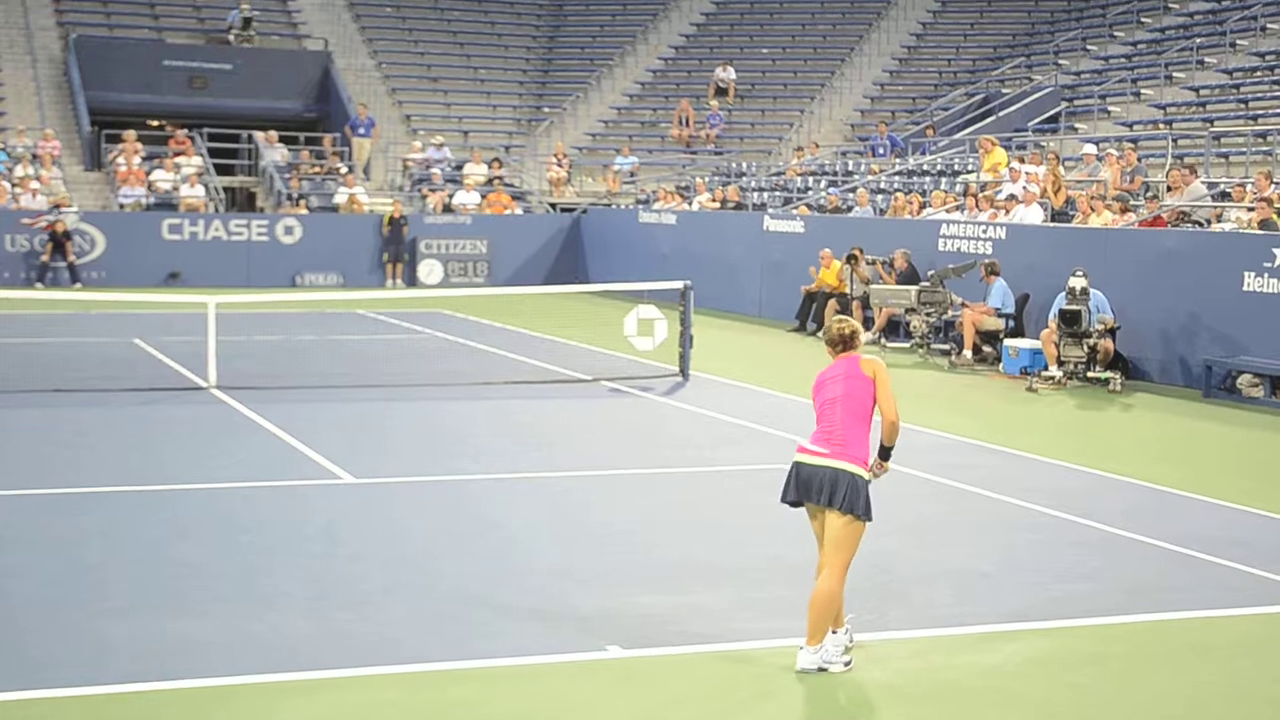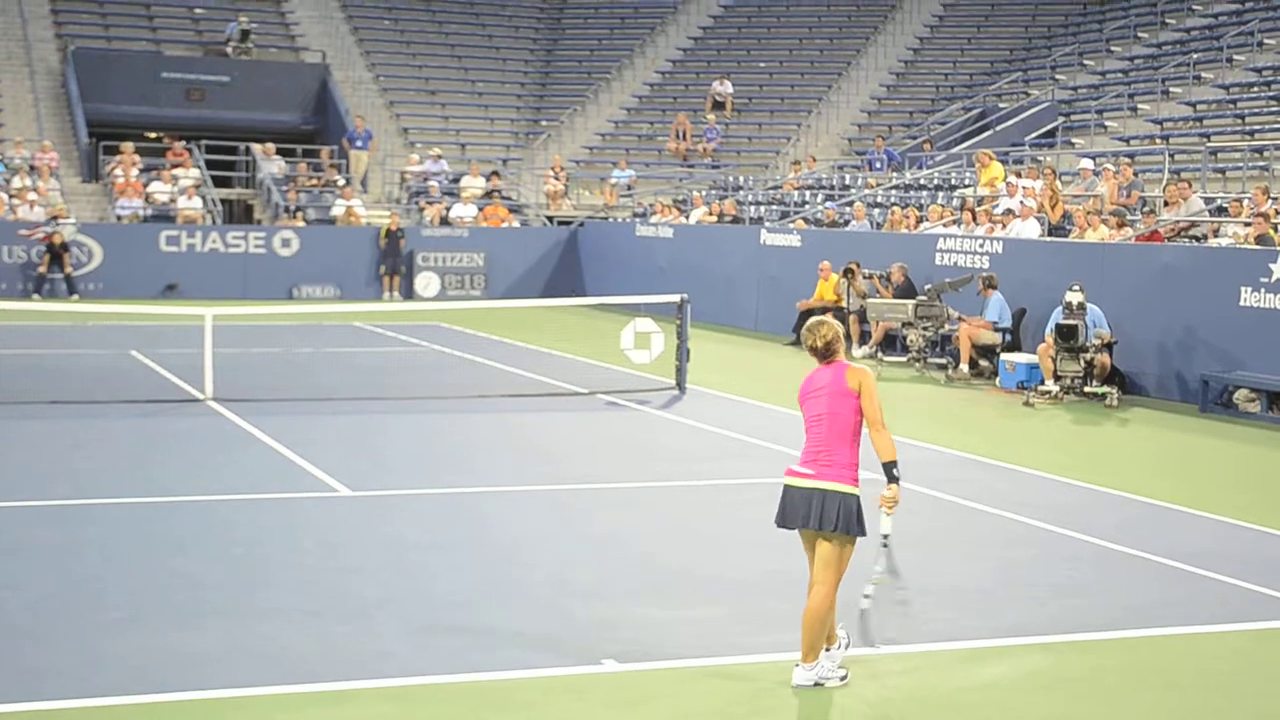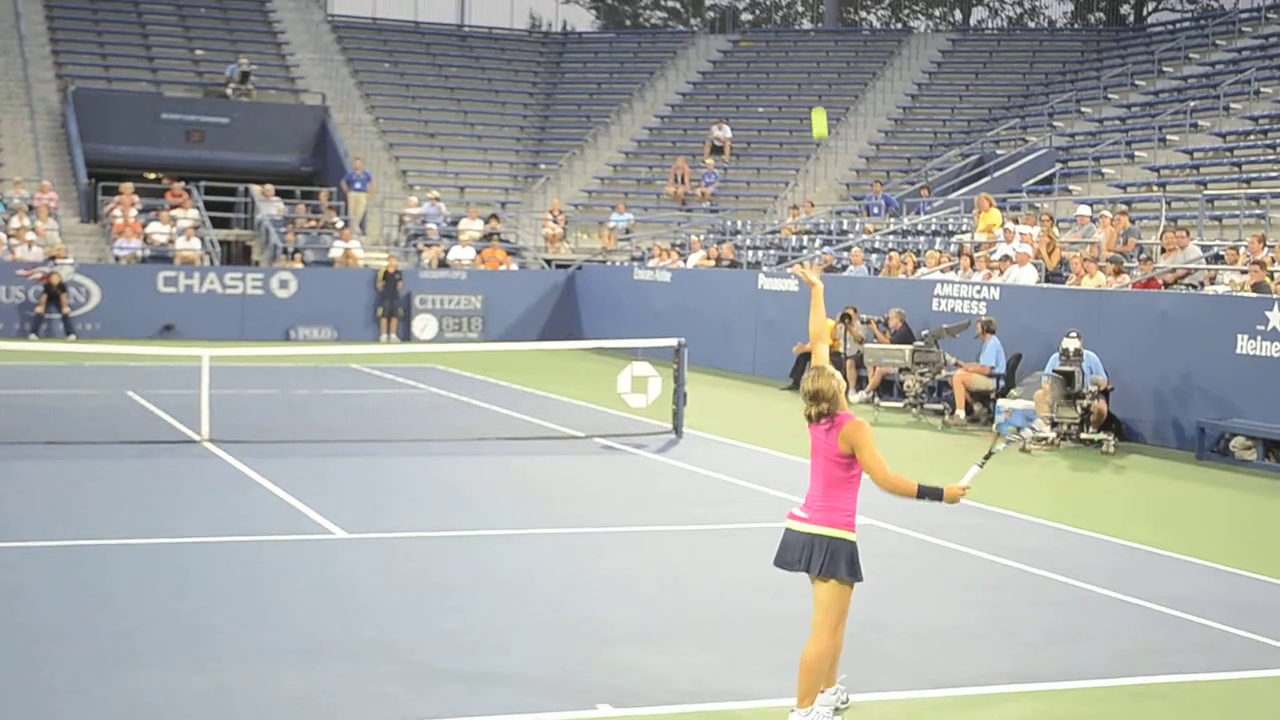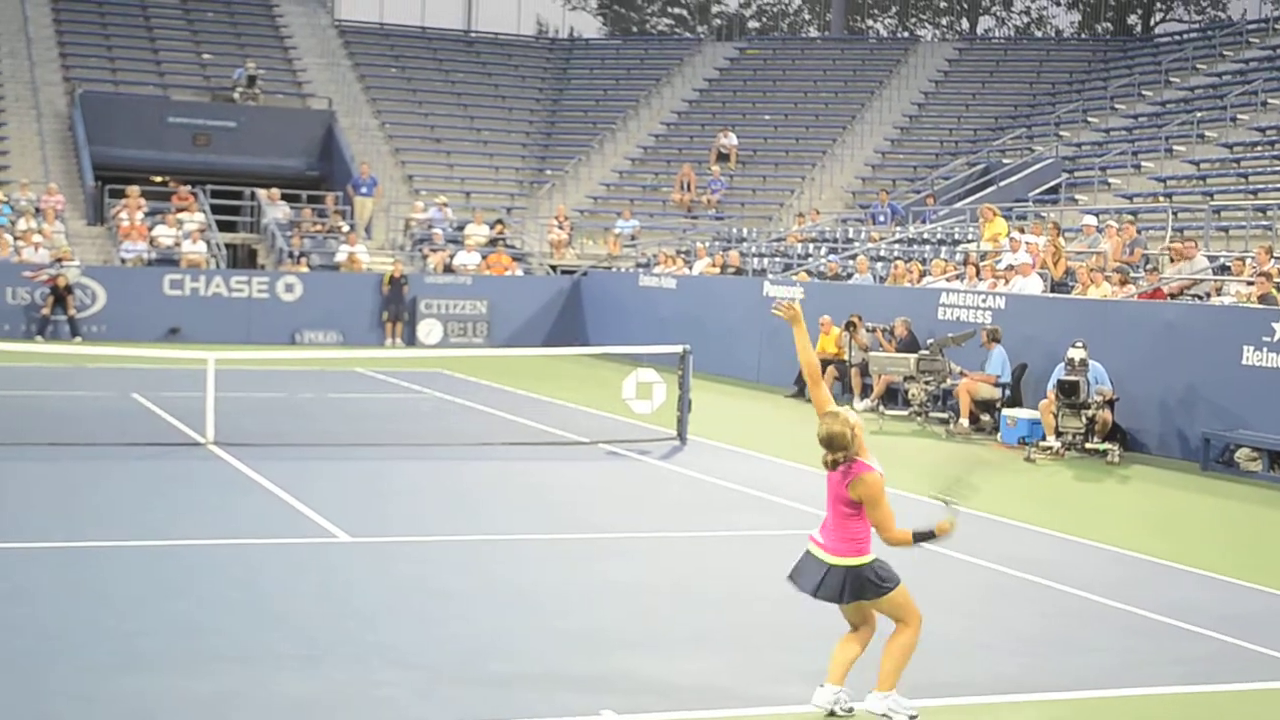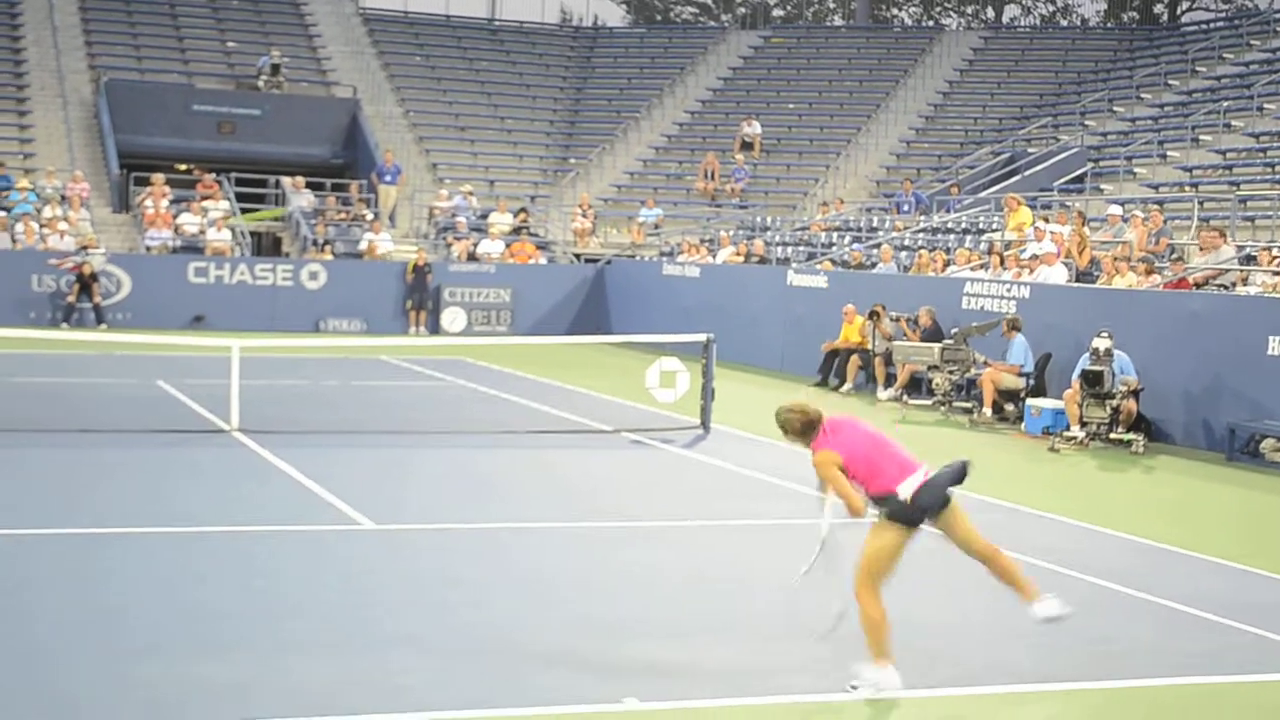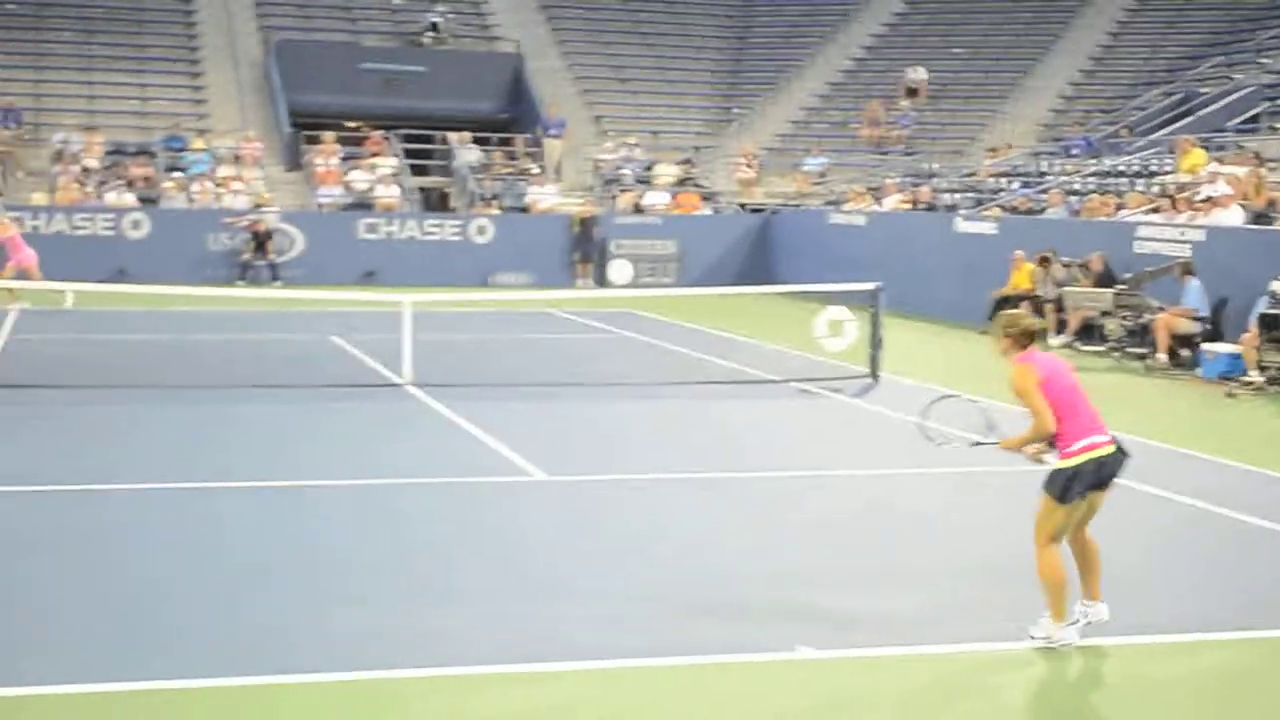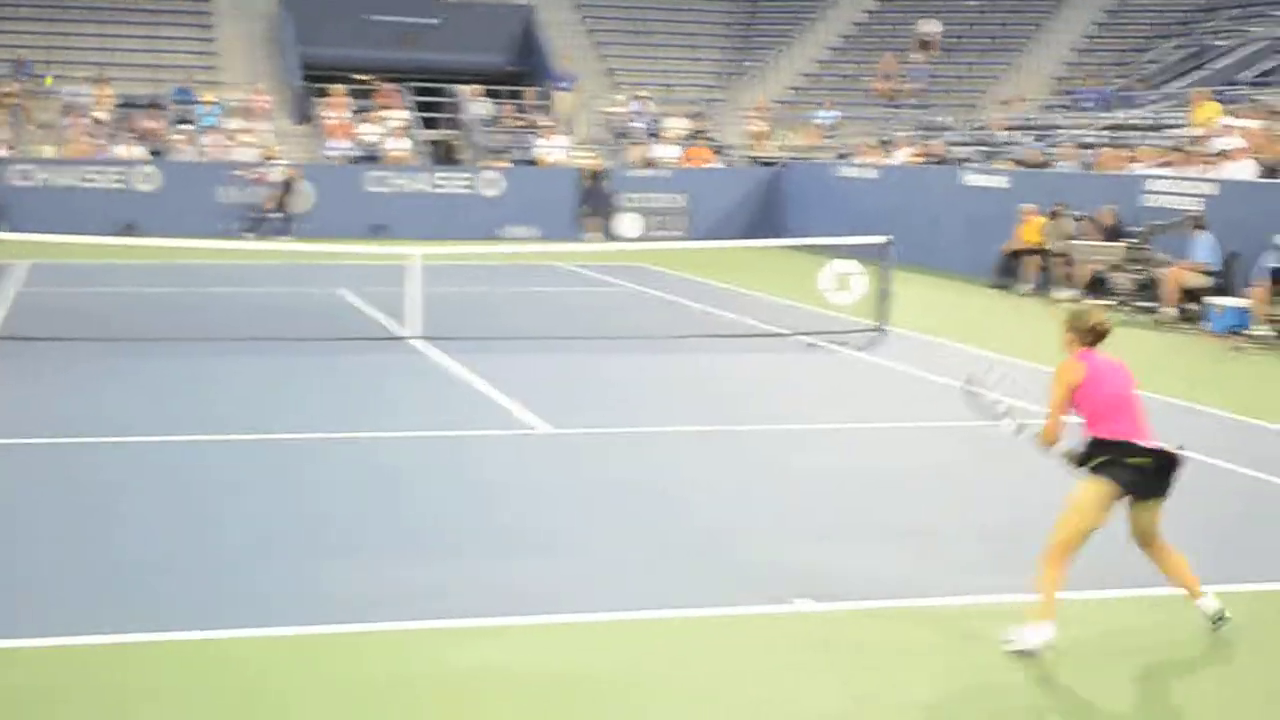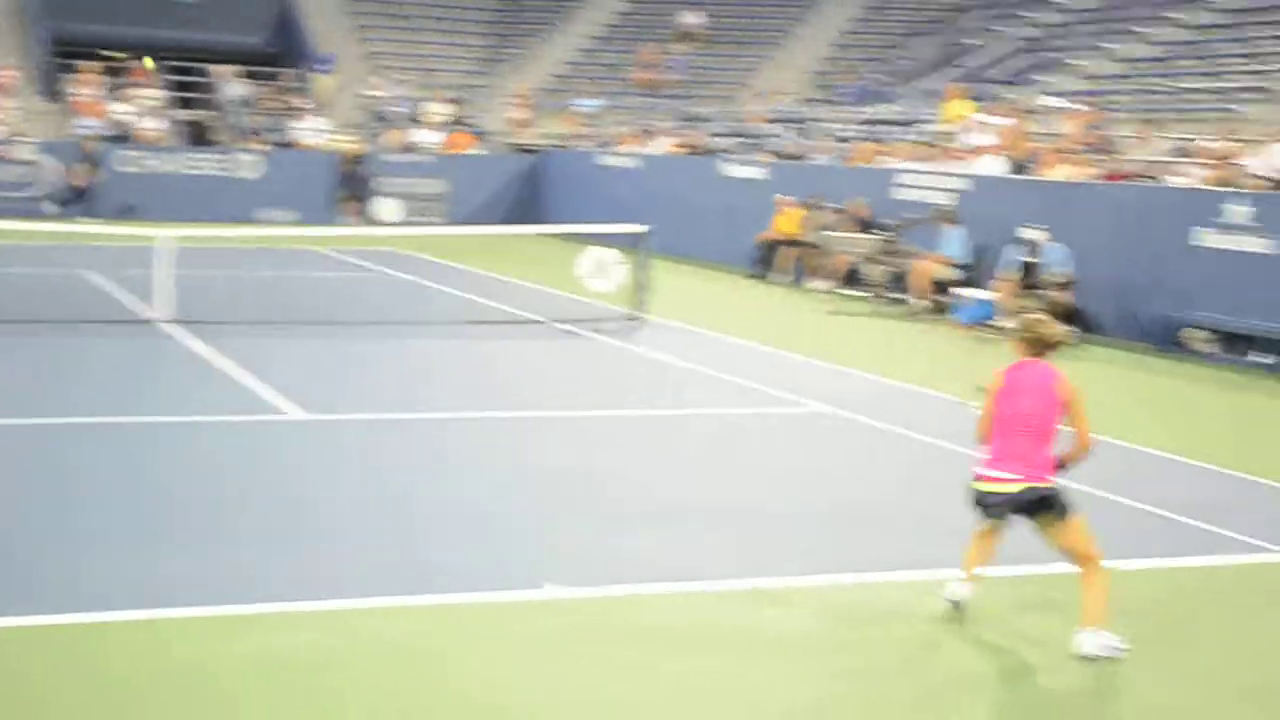
dt=0.5s
person 1, frame 1
left shoulder: (822, 378)
right shoulder: (873, 365)
right elbow: (891, 419)
right wrist: (883, 457)
left hip: (808, 463)
right hip: (844, 472)
left knee: (829, 559)
right knee: (835, 569)
left ankle: (836, 631)
right ankle: (812, 650)
person 1, frame 2
left shoulder: (808, 384)
right shoulder: (858, 374)
right elbow: (877, 427)
right wrist: (893, 481)
left hip: (799, 485)
right hip: (835, 492)
left knee: (821, 578)
right knee: (825, 585)
left ankle: (831, 642)
right ankle: (808, 666)
person 1, frame 3
left shoulder: (816, 418)
right shoulder: (853, 429)
left elbow: (818, 345)
right elbow: (886, 481)
left wrist: (816, 288)
right wrist: (940, 494)
left hip: (804, 528)
right hip: (831, 537)
left knee: (834, 618)
right knee: (825, 631)
person 1, frame 4
left shoulder: (835, 436)
right shoulder: (866, 478)
left elbow: (813, 378)
right elbow: (891, 532)
left wrist: (799, 326)
right wrist: (934, 534)
left hip: (823, 557)
right hip: (851, 565)
left knee: (859, 630)
right knee: (909, 621)
person 1, frame 5
left shoulder: (822, 457)
right shoulder: (837, 422)
left elbow: (857, 506)
left hip: (901, 502)
right hip: (924, 483)
left knee: (865, 587)
right knee: (980, 547)
left ankle: (882, 669)
right ankle: (1039, 600)
person 1, frame 6
left shoulder: (1021, 372)
right shoulder: (1053, 360)
left elbow: (1048, 427)
left wrist: (1014, 444)
right wrist: (1047, 445)
left hip: (1080, 459)
right hip: (1102, 449)
left knee: (1047, 540)
right knee: (1076, 531)
left ankle: (1060, 625)
right ankle: (1095, 605)
person 1, frame 7
left shoulder: (1070, 367)
right shoulder: (1117, 366)
left elbow: (1052, 433)
left wrist: (1045, 439)
left hip: (1119, 461)
right hip: (1155, 460)
left knee: (1059, 549)
right knee: (1149, 540)
left ankle: (1040, 626)
right ankle: (1205, 601)
person 1, frame 8
left shoulder: (1001, 378)
right shoulder: (1062, 384)
right elbow: (1083, 444)
left hip: (993, 483)
right hip: (1036, 489)
left knee: (989, 530)
right knee: (1090, 562)
left ankle: (965, 583)
right ankle: (1092, 633)
